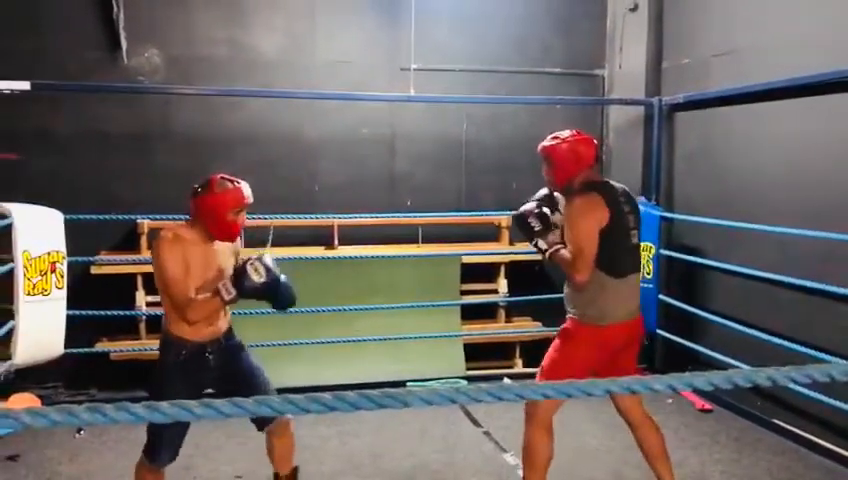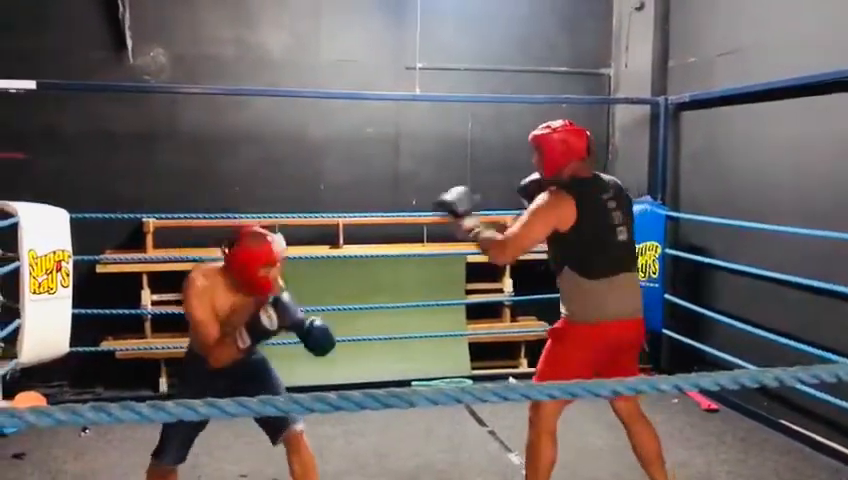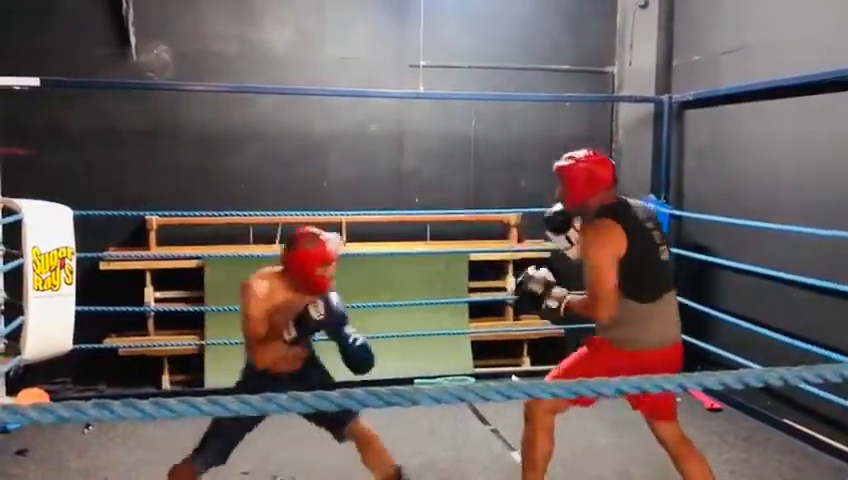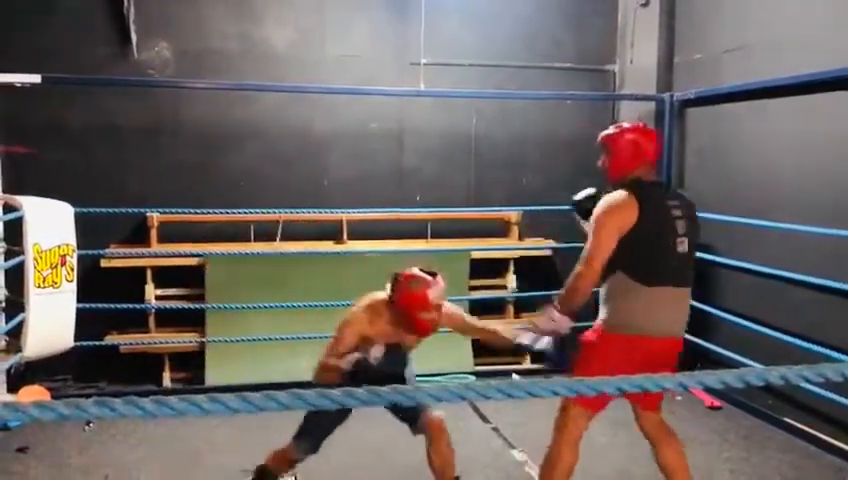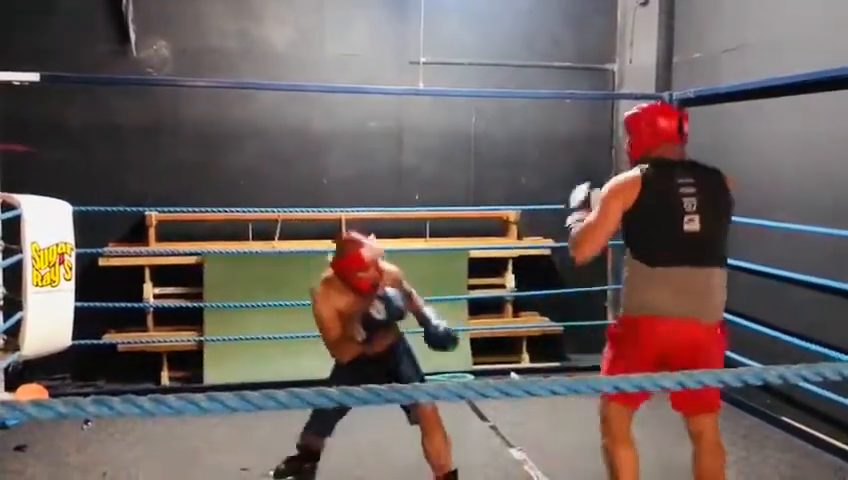
dt=0.3s
person 1, frame 1
left shoulder: (584, 203)
right shoulder: (622, 196)
left elbow: (580, 271)
left wrist: (544, 239)
right wrist: (558, 222)
left hip: (592, 327)
right hip: (628, 322)
left knee: (538, 412)
right knee: (632, 409)
person 1, frame 2
left shoulder: (557, 201)
right shoulder: (616, 190)
left elbow: (503, 251)
left wrist: (466, 219)
left hip: (588, 327)
right hip: (630, 322)
left knee: (543, 416)
right knee: (628, 409)
person 1, frame 3
left shoulder: (599, 231)
right shoulder: (643, 213)
left elbow: (603, 310)
left wrist: (553, 293)
right wrist: (573, 237)
left hip: (623, 348)
right hip: (667, 346)
left knee: (538, 409)
right knee: (670, 434)
person 1, frame 4
left shoulder: (618, 203)
right shoulder: (683, 206)
left elbow: (587, 276)
left wrist: (555, 313)
left hip: (621, 336)
right hip: (669, 337)
left knee: (569, 425)
right knee: (652, 421)
person 1, frame 5
left shoulder: (629, 184)
right shoulder: (720, 184)
left elbow: (582, 251)
left wrist: (579, 208)
left hip: (644, 322)
right hip: (704, 327)
left knee: (615, 422)
right knee: (704, 430)
person 2, frame 1
left shoulder: (229, 240)
right shoulder: (170, 243)
left elbow: (245, 286)
right elbow: (190, 312)
left wrist: (268, 284)
right wrist: (235, 286)
left hip: (226, 346)
right hip: (182, 354)
left knee: (279, 420)
right knee: (158, 454)
person 2, frame 2
left shoulder: (270, 282)
right shoulder: (200, 285)
left elbow: (287, 314)
right elbow: (215, 355)
left wrist: (306, 325)
right wrist: (253, 332)
left hip: (249, 364)
right hip: (204, 370)
left knee: (294, 436)
right knee: (166, 459)
person 2, frame 3
left shoulder: (319, 284)
right shoulder: (258, 288)
left elbow: (334, 321)
right elbow: (260, 358)
left wrist: (347, 336)
right wrist: (298, 328)
left hip: (305, 372)
right hip: (261, 380)
left knee: (362, 433)
right knee: (203, 459)
person 2, frame 4
left shoulder: (439, 310)
right shoulder: (365, 315)
left elbow: (485, 331)
right elbow: (322, 375)
left wrist: (531, 341)
right wrist: (358, 365)
left hip: (394, 374)
right hip: (352, 377)
left knee: (434, 426)
right knee: (301, 449)
person 2, frame 5
left shoulder: (388, 274)
right shoulder: (325, 292)
left elbow: (409, 294)
right elbow: (340, 353)
left wrist: (430, 319)
right wrist: (367, 326)
left hip: (393, 352)
right hip: (353, 361)
left knee: (427, 413)
right knee: (316, 429)
right ankle: (307, 459)
